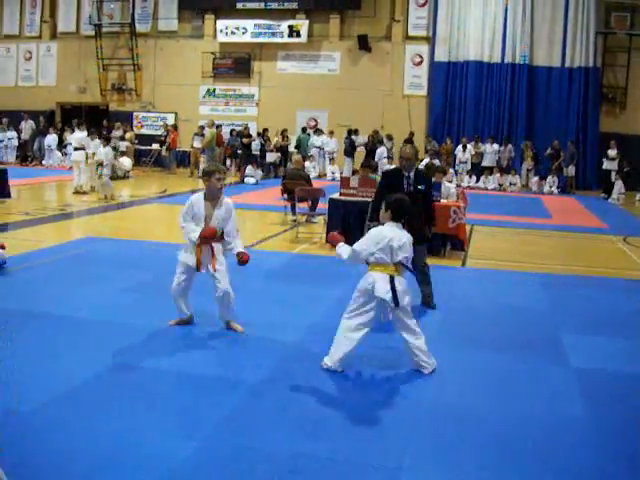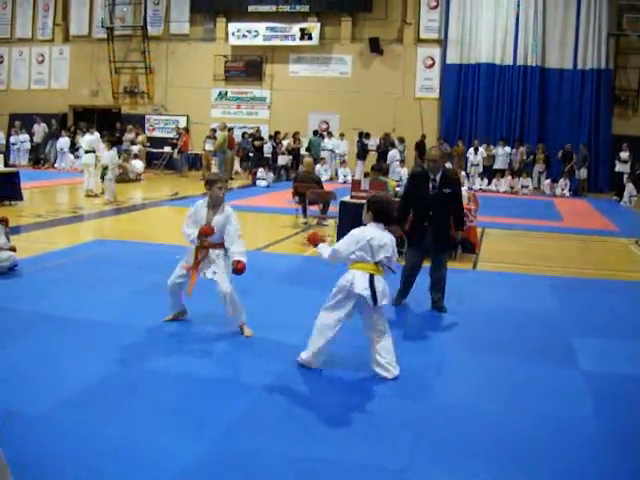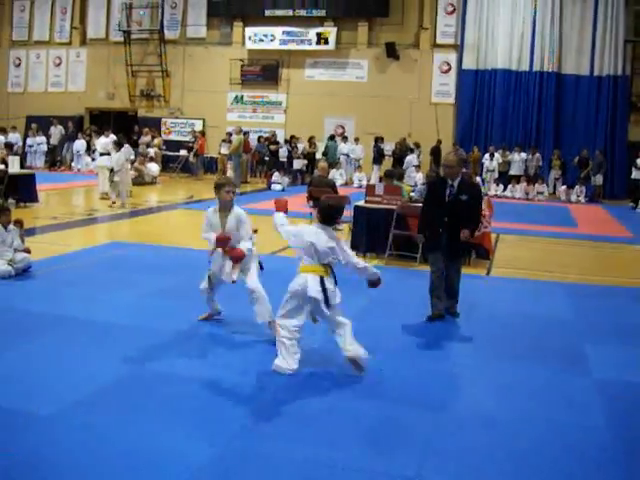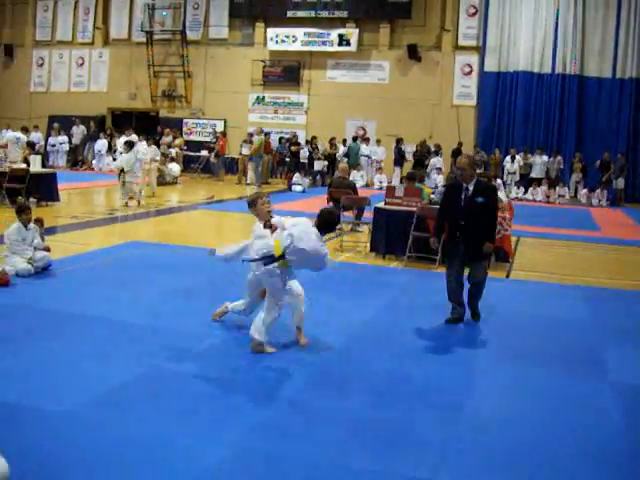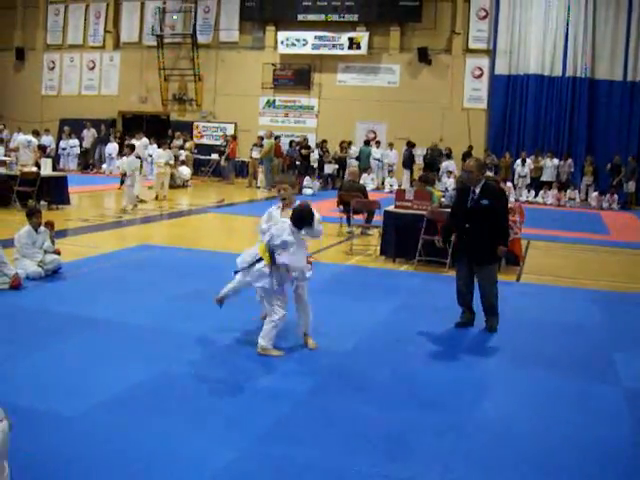
dt=0.3s
person 1, frame 1
left shoulder: (377, 233)
right shoulder: (407, 238)
left elbow: (353, 255)
left wrist: (338, 245)
left hip: (374, 282)
right hip: (396, 285)
left knee: (351, 321)
right knee: (408, 326)
left ankle: (333, 361)
right ankle: (426, 363)
person 1, frame 2
left shoulder: (358, 234)
right shoulder: (390, 239)
left elbow: (334, 255)
right elbow: (391, 264)
left wrist: (319, 244)
left hip: (353, 281)
right hip: (376, 285)
left knee: (328, 318)
right knee: (379, 329)
left ankle: (309, 357)
right ankle: (388, 369)
person 1, frame 3
left shoulder: (304, 231)
right shoulder: (336, 240)
left elbow: (281, 225)
right elbow: (355, 263)
left wrist: (280, 212)
right wrist: (373, 275)
left hip: (305, 284)
right hip: (326, 285)
left knee: (286, 322)
right knee: (338, 322)
left ankle: (286, 364)
right ankle: (353, 351)
person 1, frame 4
left shoulder: (300, 223)
right shoulder: (321, 252)
left elbow: (279, 224)
right elbow: (317, 266)
left wrist: (272, 225)
left hip: (265, 250)
right hip: (276, 270)
right knee: (274, 306)
right ankle: (258, 341)
person 1, frame 5
left shoulder: (284, 222)
right shoulder: (299, 244)
right elbow: (297, 270)
right wrist: (306, 263)
left hip: (254, 260)
right hip: (269, 273)
left knee: (242, 280)
right knee: (277, 310)
left ankle: (223, 295)
right ankle: (265, 346)
person 2, frame 1
left shoulder: (424, 178)
right shoulder: (389, 175)
left elbow: (428, 203)
right elbow: (378, 199)
left wrist: (429, 224)
right wrist: (376, 220)
left hip: (416, 228)
left knee: (420, 264)
left ankle: (427, 297)
person 2, frame 2
left shoulder: (452, 180)
right shoulder: (415, 177)
left elbow: (457, 206)
right elbow: (405, 201)
left wrist: (459, 228)
right wrist: (399, 223)
left hip: (441, 232)
right hip: (419, 230)
left knee: (439, 269)
right knee: (411, 266)
left ankle: (437, 300)
right ankle: (401, 295)
person 2, frame 3
left shoulder: (472, 188)
right shoulder: (434, 184)
left elbow: (476, 214)
right elbow: (426, 209)
left wrist: (469, 229)
right wrist: (422, 231)
left hip: (456, 239)
right hip: (435, 237)
left knee: (452, 276)
right knee: (437, 273)
left ankle: (451, 306)
right ankle: (438, 309)
person 2, frame 4
left shoulder: (488, 189)
right shoulder: (451, 188)
left elbow: (492, 218)
right elbow: (442, 213)
left wrist: (490, 240)
right wrist: (436, 235)
left hip: (477, 243)
right hip: (454, 242)
left knee: (478, 278)
right knee: (453, 279)
left ankle: (474, 306)
right ankle: (457, 312)
person 2, frame 5
left shoulder: (496, 193)
right shoulder: (462, 191)
left elbow: (504, 221)
right elbow: (454, 215)
left wrist: (502, 243)
right wrist: (445, 235)
left hip: (486, 248)
right hip: (464, 246)
left knee: (488, 285)
right knee: (463, 284)
left ankle: (491, 320)
right ankle: (467, 316)
person 3, frame 1
left shoulder: (227, 205)
right shoulder: (194, 200)
left elbow: (231, 232)
right elbow: (185, 223)
left wrist: (239, 250)
right wrist: (197, 234)
left hip: (216, 250)
right hip: (193, 248)
left knee: (223, 288)
right knee: (178, 287)
left ankle: (228, 320)
right ankle: (185, 316)
person 3, frame 2
left shoulder: (228, 213)
right shoulder: (198, 207)
left elbow: (234, 238)
right elbow: (187, 228)
left wrist: (238, 258)
right wrist: (196, 235)
left hip: (217, 255)
right hip: (197, 252)
left knee: (226, 290)
right knee: (174, 282)
left ankle: (241, 324)
right ankle: (179, 311)
person 3, frame 3
left shoulder: (239, 214)
right shoulder: (210, 214)
left elbow: (246, 239)
right elbow: (206, 234)
left wrist: (242, 251)
right wrist: (215, 239)
left hip: (243, 257)
right hip: (222, 257)
left knee: (254, 288)
right knee: (207, 287)
left ankle: (270, 323)
right ankle: (214, 311)
person 3, frame 4
left shoulder: (279, 221)
right shoulder: (260, 231)
left hip: (281, 270)
right hip: (266, 272)
left knee: (296, 294)
left ankle: (298, 330)
right ankle: (227, 308)
person 3, frame 5
left shoulder: (304, 210)
right shoulder: (274, 211)
left elbow: (317, 232)
right elbow: (264, 229)
left hip: (295, 256)
right hip: (276, 256)
left knee: (300, 296)
right knee: (265, 289)
left ankle: (306, 334)
right ankle: (269, 312)
